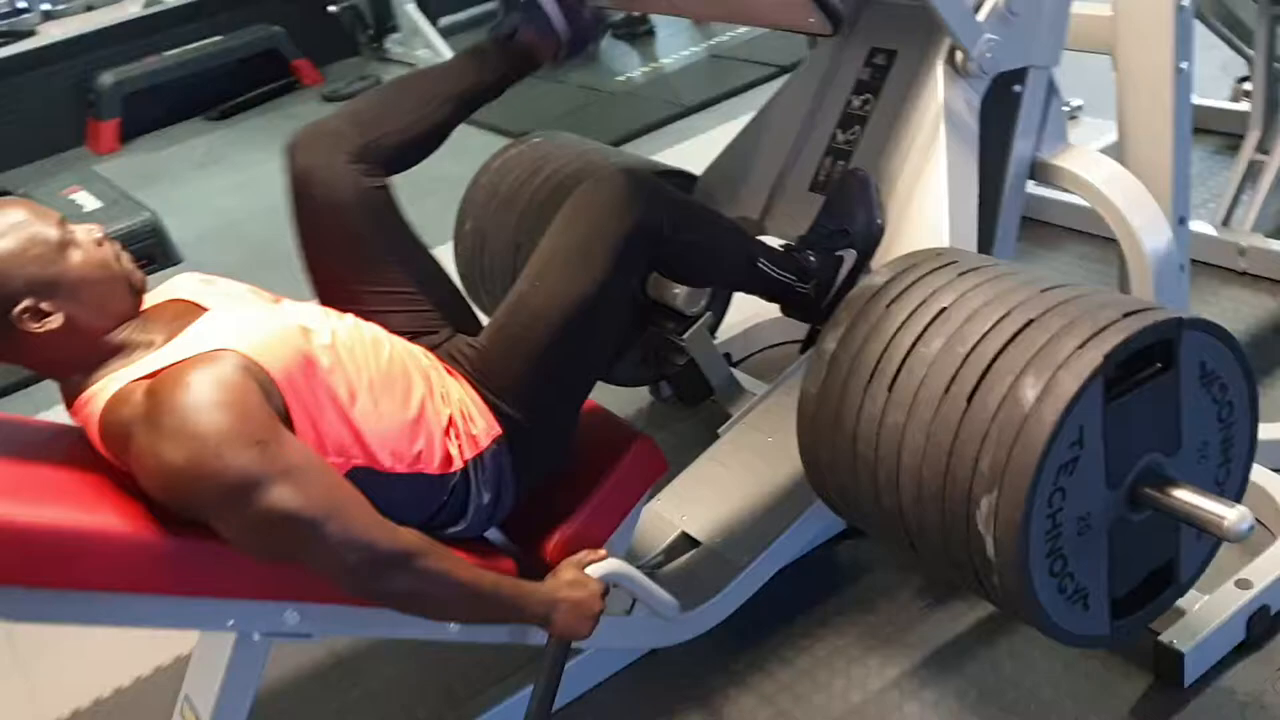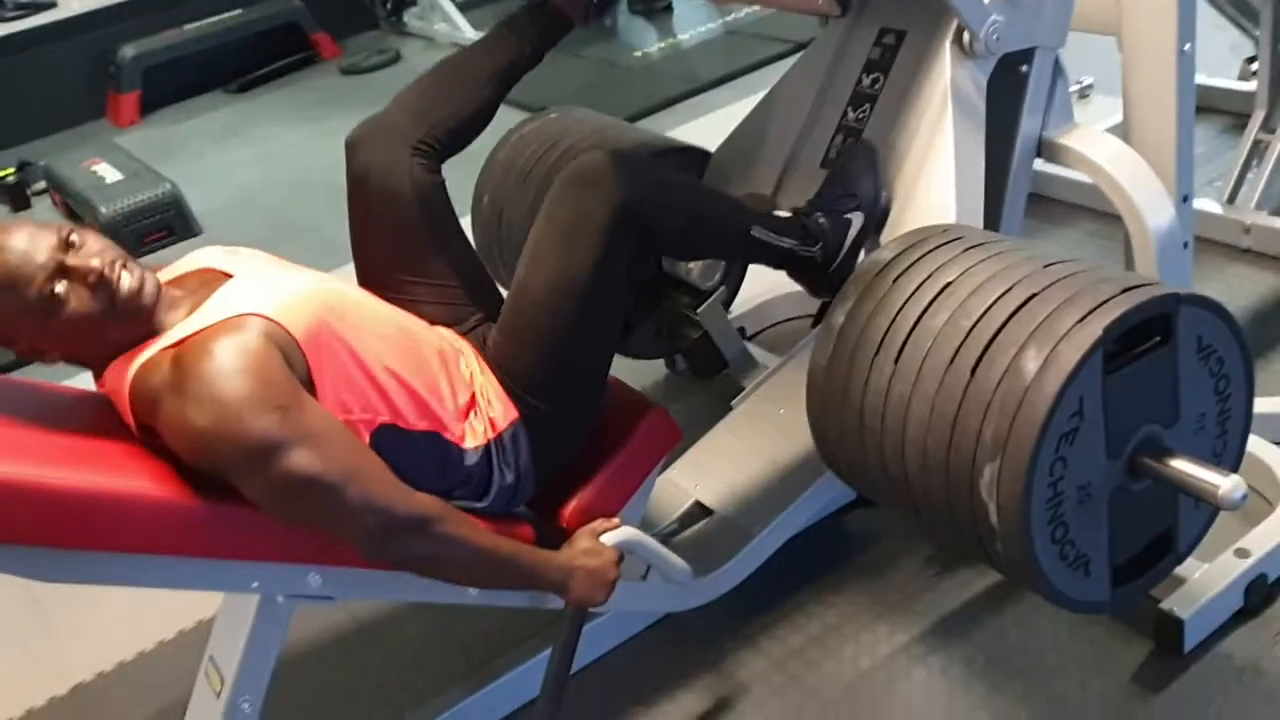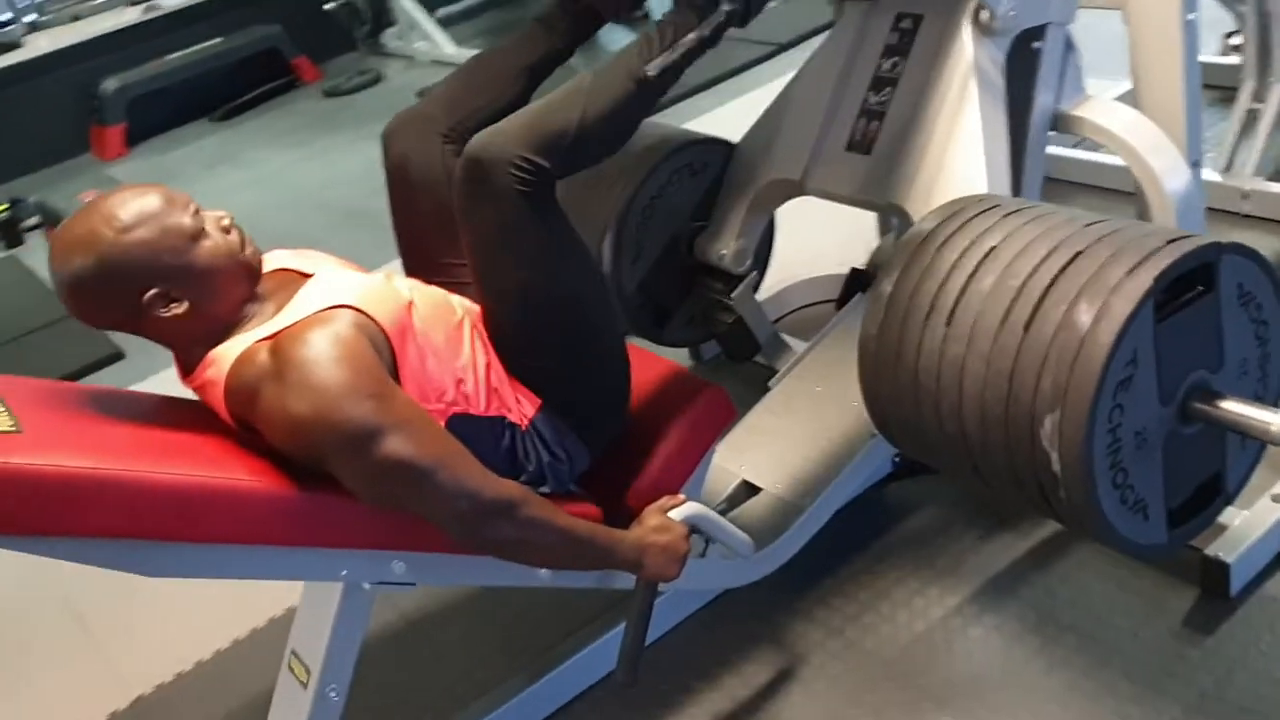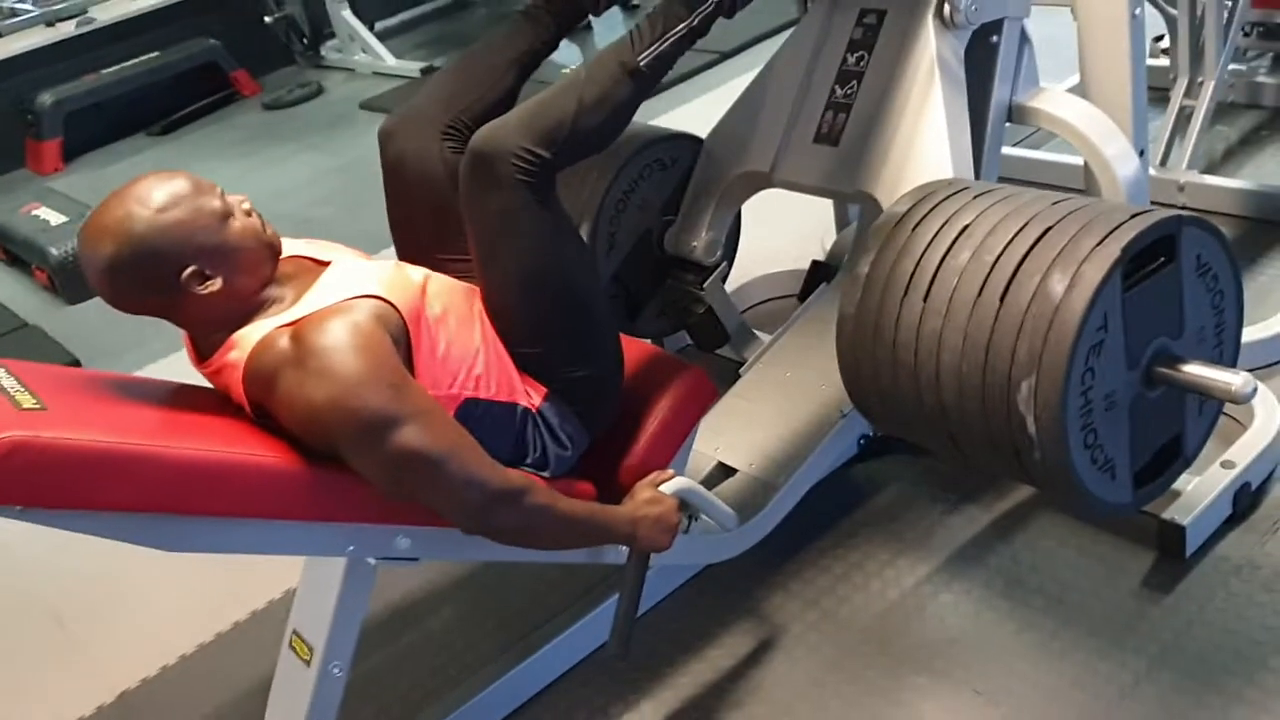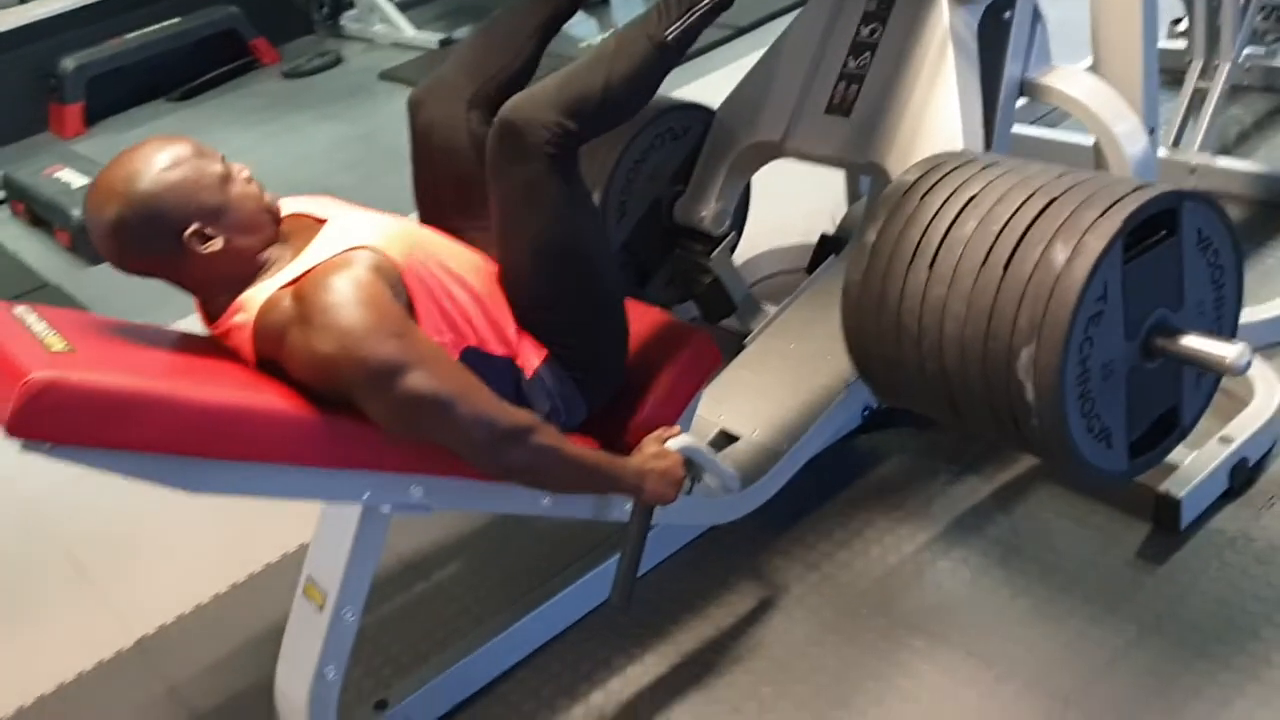
dt=0.5s
person 1, frame 1
left shoulder: (126, 329)
right shoulder: (188, 422)
right elbow: (370, 564)
right wrist: (544, 604)
left hip: (422, 363)
right hip: (477, 442)
left knee: (327, 154)
right knee: (619, 203)
right ankle: (812, 284)
person 1, frame 2
left shoulder: (155, 299)
right shoulder: (212, 389)
right elbow: (390, 527)
right wrist: (560, 572)
left hip: (441, 345)
right hip: (498, 431)
left knee: (386, 147)
right knee: (602, 183)
right ankle: (813, 246)
person 1, frame 3
left shoulder: (231, 303)
right shoulder: (308, 374)
right elbow: (483, 516)
right wrist: (634, 550)
left hip: (475, 339)
right hip: (552, 421)
left knee: (421, 136)
right knee: (502, 161)
person 1, frame 4
left shoulder: (228, 316)
right shoulder: (327, 361)
right elbow: (486, 503)
right wrist: (628, 523)
right hip: (548, 409)
left knee: (415, 133)
right knee: (505, 153)
person 1, frame 5
left shoulder: (244, 269)
right shoulder: (334, 311)
right elbow: (497, 442)
right wrist: (633, 474)
right hip: (551, 370)
left knee: (446, 101)
right knee: (532, 124)
